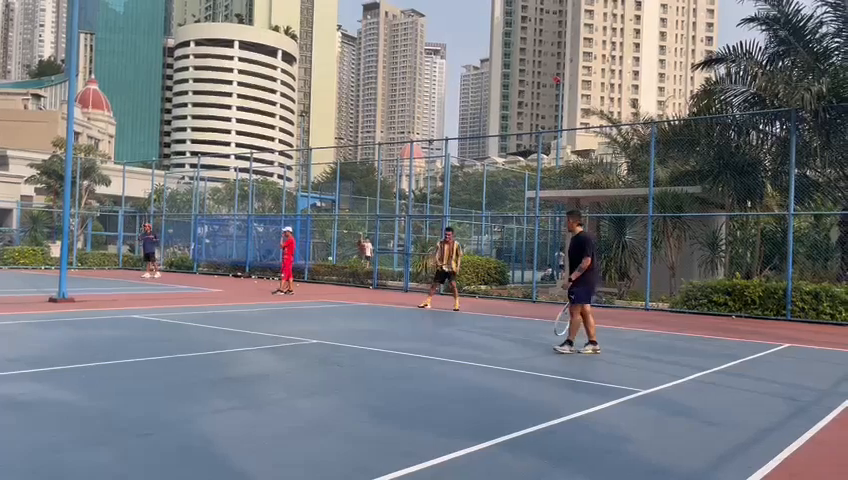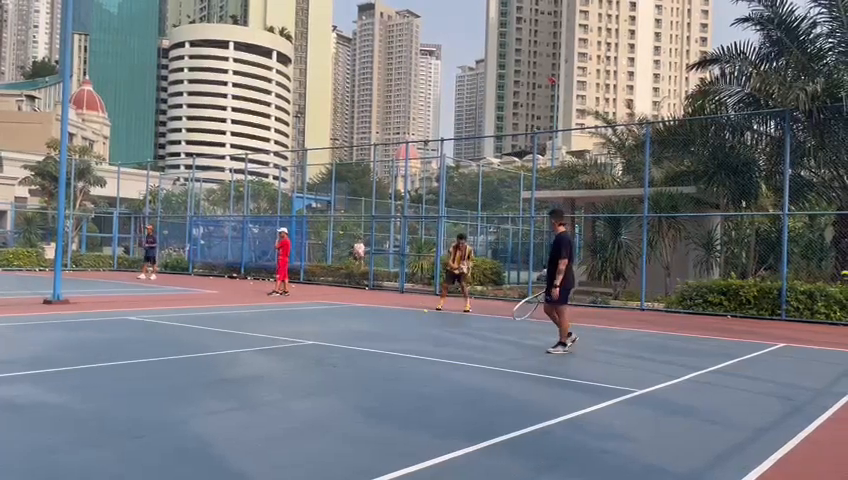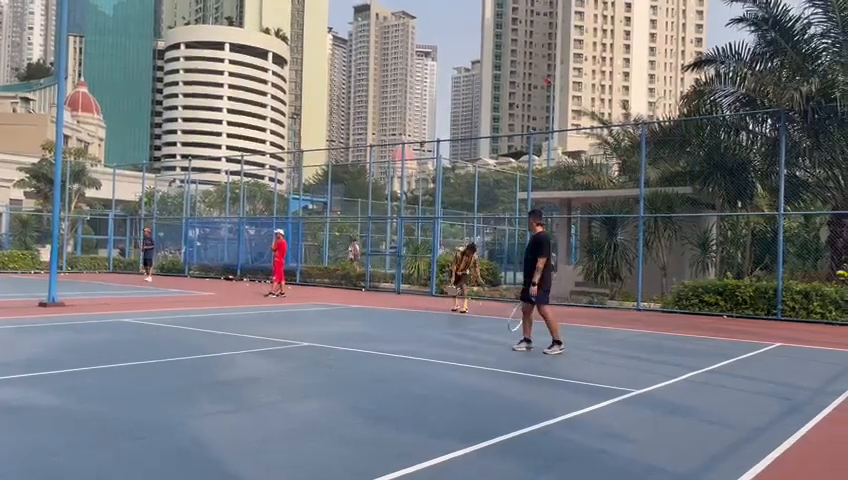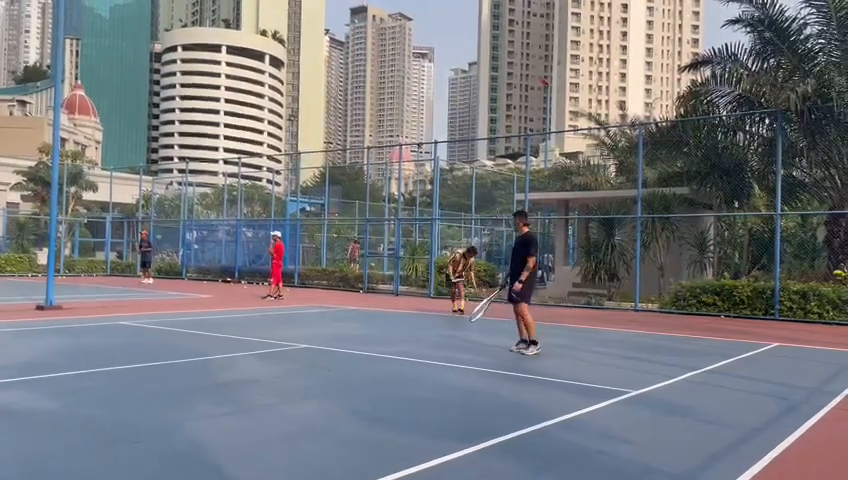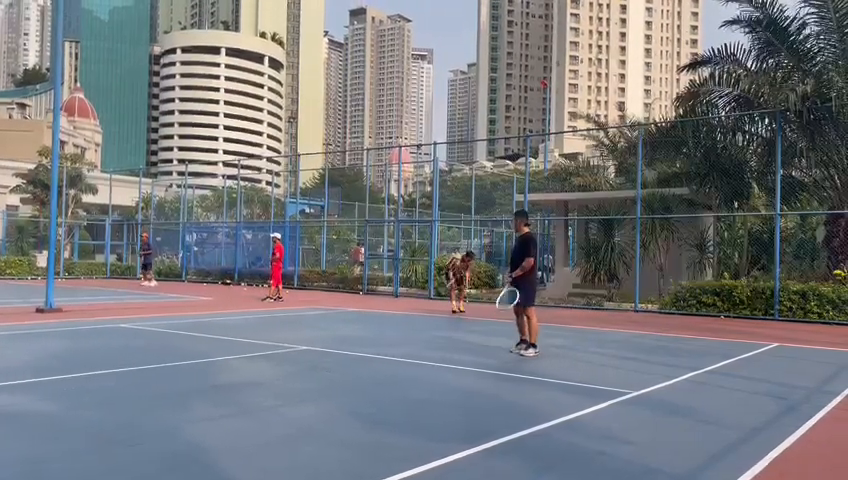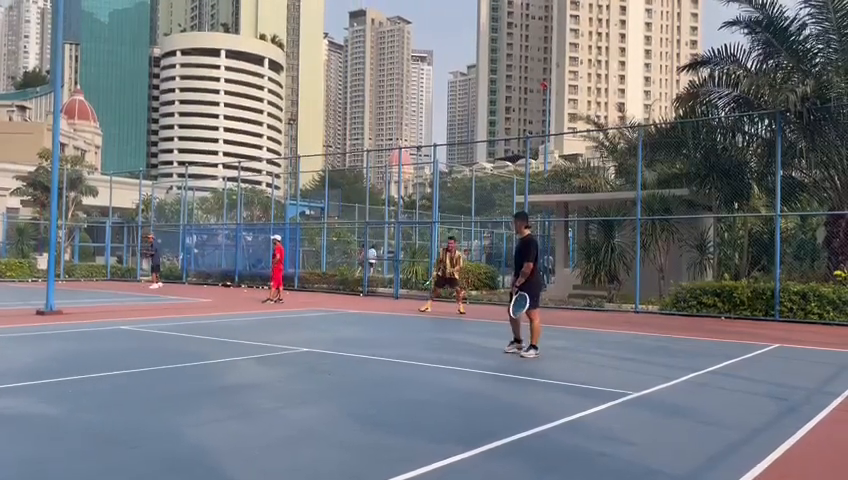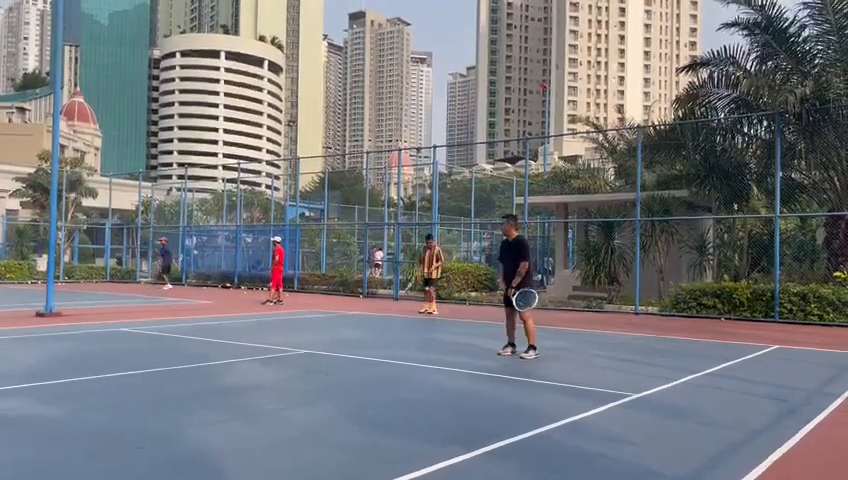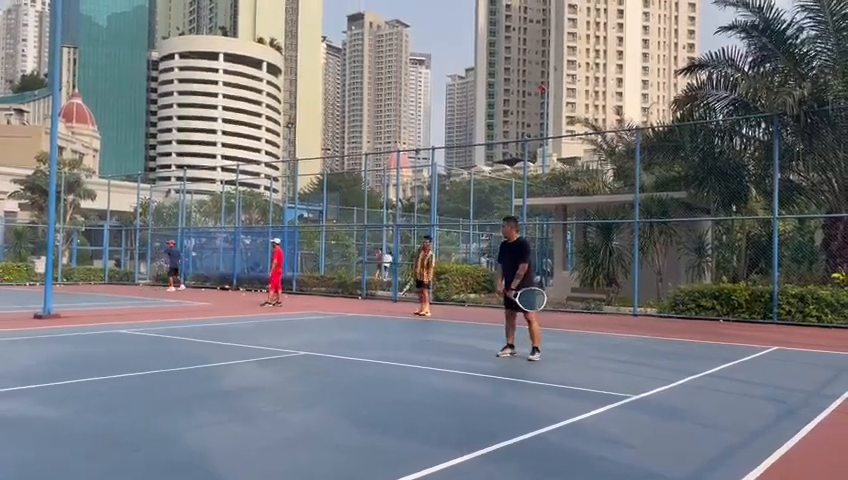
dt=0.5s
person 1, frame 1
left shoulder: (584, 238)
right shoulder: (576, 238)
left elbow: (586, 262)
left wrist: (570, 278)
right wrist: (571, 279)
left hip: (583, 282)
right hip: (582, 282)
left knee: (575, 311)
right knee: (585, 312)
left ankle: (569, 344)
right ankle: (593, 343)
person 1, frame 2
left shoulder: (562, 238)
right shoulder: (561, 237)
left elbow: (563, 264)
left wrist: (556, 285)
right wrist: (553, 284)
left hip: (561, 283)
right hip: (557, 282)
left knee: (560, 312)
right knee: (548, 309)
left ankle: (563, 344)
right ankle: (568, 335)
person 1, frame 3
left shoulder: (542, 238)
right shoulder: (534, 237)
left elbow: (541, 263)
left wrist: (534, 283)
left hip: (539, 283)
right hip: (529, 282)
left knee: (544, 312)
right knee: (526, 311)
left ankle: (558, 343)
right ankle: (527, 341)
person 1, frame 4
left shoulder: (530, 238)
right shoulder: (519, 238)
left elbow: (531, 262)
left wrist: (520, 281)
right wrist: (509, 278)
left hip: (524, 281)
right hip: (515, 280)
left knee: (522, 311)
right knee: (517, 311)
left ankle: (534, 343)
right ankle: (523, 341)
person 1, frame 5
left shoulder: (529, 238)
right shoulder: (519, 238)
left elbow: (529, 262)
left wrist: (512, 275)
right wrist: (511, 275)
left hip: (526, 282)
right hip: (517, 282)
left knee: (529, 313)
right knee: (518, 312)
left ankle: (533, 346)
right ankle: (523, 341)
person 1, frame 6
left shoulder: (530, 241)
right shoulder: (521, 240)
left elbow: (528, 267)
left wrist: (517, 284)
right wrist: (515, 282)
left hip: (530, 285)
right hip: (520, 284)
left knee: (533, 315)
left ankle: (534, 347)
right ankle: (517, 342)
person 1, frame 7
left shoulder: (521, 242)
right shoulder: (504, 244)
left elbow: (524, 266)
left wrist: (514, 285)
right wrist: (504, 283)
left hip: (523, 286)
right hip: (510, 286)
left knee: (525, 316)
right knee: (509, 315)
left ankle: (532, 348)
right ankle: (511, 345)
person 1, frame 8
left shoulder: (523, 244)
right shoulder: (504, 245)
left elbow: (523, 268)
right elbow: (501, 266)
left wrist: (513, 287)
right wrist: (500, 284)
left hip: (524, 288)
right hip: (509, 288)
left knee: (530, 318)
right knee: (509, 316)
left ankle: (536, 350)
right ankle: (510, 346)
